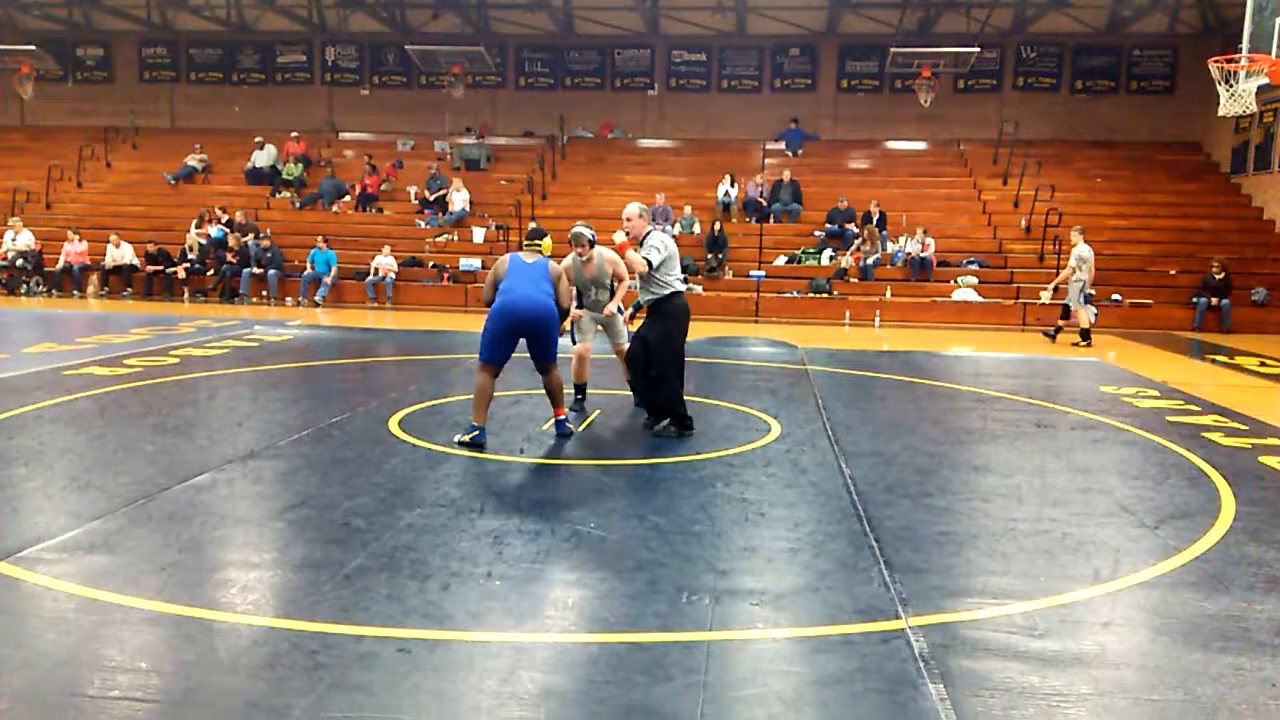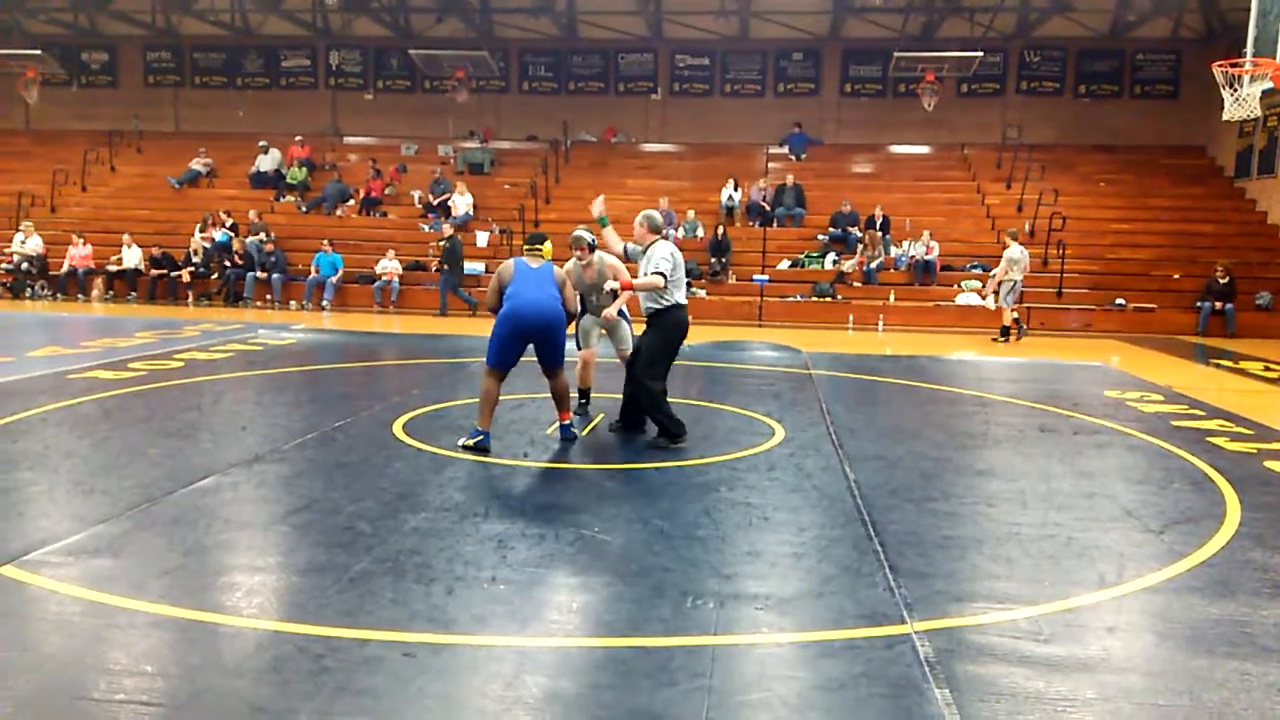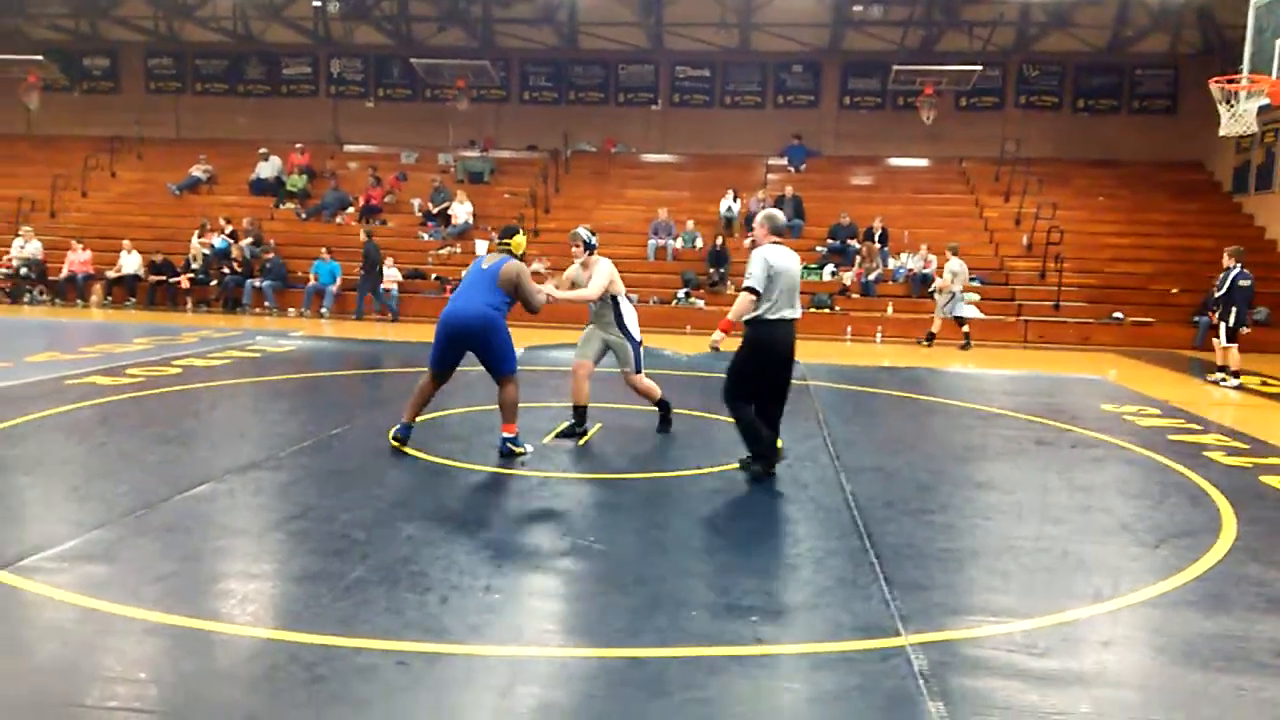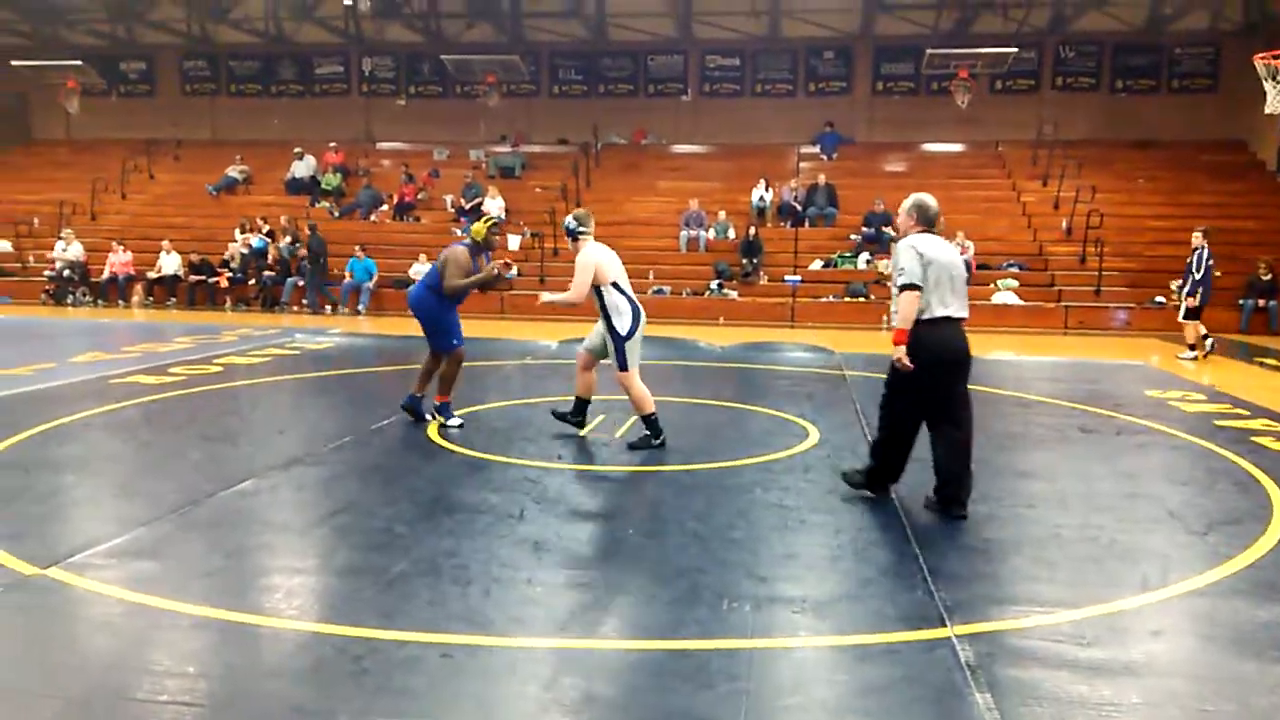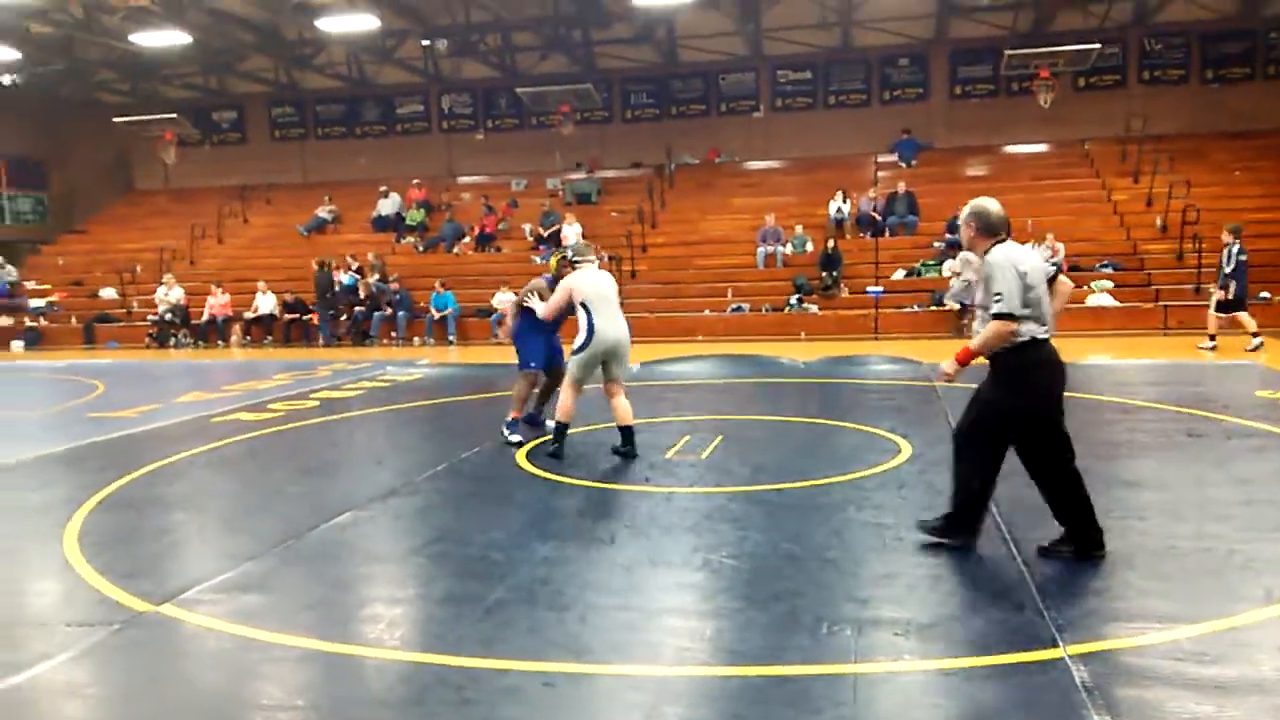
dt=1s
person 1, frame 1
left shoulder: (658, 240)
right shoulder: (642, 246)
left elbow: (639, 269)
left wrist: (623, 245)
right wrist: (634, 307)
left hip: (670, 311)
right hip: (656, 312)
left knee: (665, 368)
right knee: (635, 358)
left ankle: (681, 423)
right ankle: (658, 411)
person 1, frame 2
left shoulder: (663, 250)
right shoulder: (645, 251)
left elbow: (658, 281)
right elbow: (617, 248)
left wrist: (622, 284)
right wrist: (601, 219)
left hip: (669, 320)
right hip: (659, 321)
left knee: (647, 377)
right knee: (634, 367)
left ankle: (672, 430)
right ankle: (631, 420)
person 1, frame 3
left shoulder: (763, 255)
right shoulder: (793, 258)
left elbow: (750, 296)
left wrist: (724, 327)
left hip: (763, 333)
right hip: (786, 333)
left knee: (737, 395)
right knee: (771, 402)
left ankle: (764, 456)
right ankle: (765, 459)
person 1, frame 4
left shoulder: (909, 245)
right shoulder: (950, 249)
left elbow: (911, 293)
left wrist: (899, 341)
left hip: (924, 339)
right hip: (956, 339)
left knee: (898, 413)
right knee: (951, 422)
left ankle: (877, 478)
right ankle: (953, 497)
person 1, frame 5
left shoulder: (999, 261)
right shoulder: (1016, 252)
left elbow: (1004, 325)
right elbow: (1061, 285)
left wrist: (960, 358)
right wrist: (1040, 327)
left hip: (1026, 369)
right hip: (1012, 368)
left knee: (1049, 455)
right knee: (973, 439)
left ankle: (1085, 537)
right ankle: (960, 523)
person 2, frame 1
left shoulder: (504, 261)
right shoulder: (554, 268)
left elbow: (487, 299)
right elbow: (565, 306)
right wrist: (559, 326)
left hip: (506, 312)
right hip: (543, 314)
left knee: (487, 371)
right knee: (549, 369)
left ankle: (476, 430)
right ankle: (562, 421)
person 2, frame 2
left shoulder: (507, 267)
right shoulder: (557, 272)
left elbow: (491, 305)
right elbow: (572, 310)
right wrist: (559, 327)
left hip: (515, 317)
right hip: (551, 318)
left knee: (493, 375)
right knee: (555, 374)
left ankle: (481, 434)
right ankle: (566, 426)
person 2, frame 3
left shoulder: (480, 261)
right shoulder: (518, 268)
right elbow: (534, 306)
right wrist: (539, 294)
left hip: (451, 319)
right hip: (485, 325)
left knee: (434, 378)
right knee: (508, 381)
left ankle: (404, 428)
right ankle: (510, 439)
person 2, frame 4
left shoulder: (484, 254)
right shoulder: (461, 255)
left elbow: (484, 286)
right elbow: (450, 288)
left wrist: (500, 272)
right wrist: (483, 276)
left hip: (435, 302)
right hip: (431, 303)
left knee: (440, 352)
right knee: (455, 355)
left ankle: (414, 400)
right ankle: (441, 408)
person 2, frame 5
right shoulder: (541, 286)
right elbow: (514, 304)
right wrist: (509, 322)
left hip: (548, 335)
right hip: (529, 332)
left knee: (558, 375)
right knee: (529, 376)
left ankle: (535, 415)
right ankle: (511, 424)
person 3, frame 1
left shoulder: (609, 257)
right shoulder: (567, 264)
left elbow: (624, 280)
left wrist: (614, 304)
right wrist: (570, 309)
left hip: (610, 308)
right hip: (584, 311)
left knee: (624, 351)
right knee: (581, 352)
right ankle: (579, 396)
person 3, frame 2
left shoulder: (611, 263)
right shoulder: (569, 269)
left wrist: (614, 308)
left hip: (614, 312)
right hip: (588, 315)
left knee: (627, 356)
right knee: (586, 358)
right ankle: (583, 400)
person 3, frame 3
left shoulder: (604, 267)
right shoulder: (575, 269)
left elbow: (592, 294)
right elbow: (561, 291)
left wrist: (558, 294)
left hip: (623, 327)
right hip: (598, 327)
left knee: (635, 380)
right knee: (579, 370)
left ankle: (665, 410)
right ankle: (578, 423)
person 3, frame 4
left shoulder: (586, 256)
right shoulder: (600, 250)
left elbow: (576, 297)
left wrist: (550, 297)
right wrist: (577, 280)
left hip: (624, 320)
right hip: (616, 320)
left knee: (627, 379)
right knee: (584, 361)
left ankle: (655, 434)
right ankle: (577, 414)
person 3, frame 5
left shoulder: (569, 281)
right shoulder: (607, 276)
left elbow: (546, 314)
left wrist: (535, 305)
left hip: (593, 338)
right hip: (621, 335)
left knee: (570, 388)
right knee: (615, 391)
left ankle: (558, 443)
right ankle: (628, 444)
